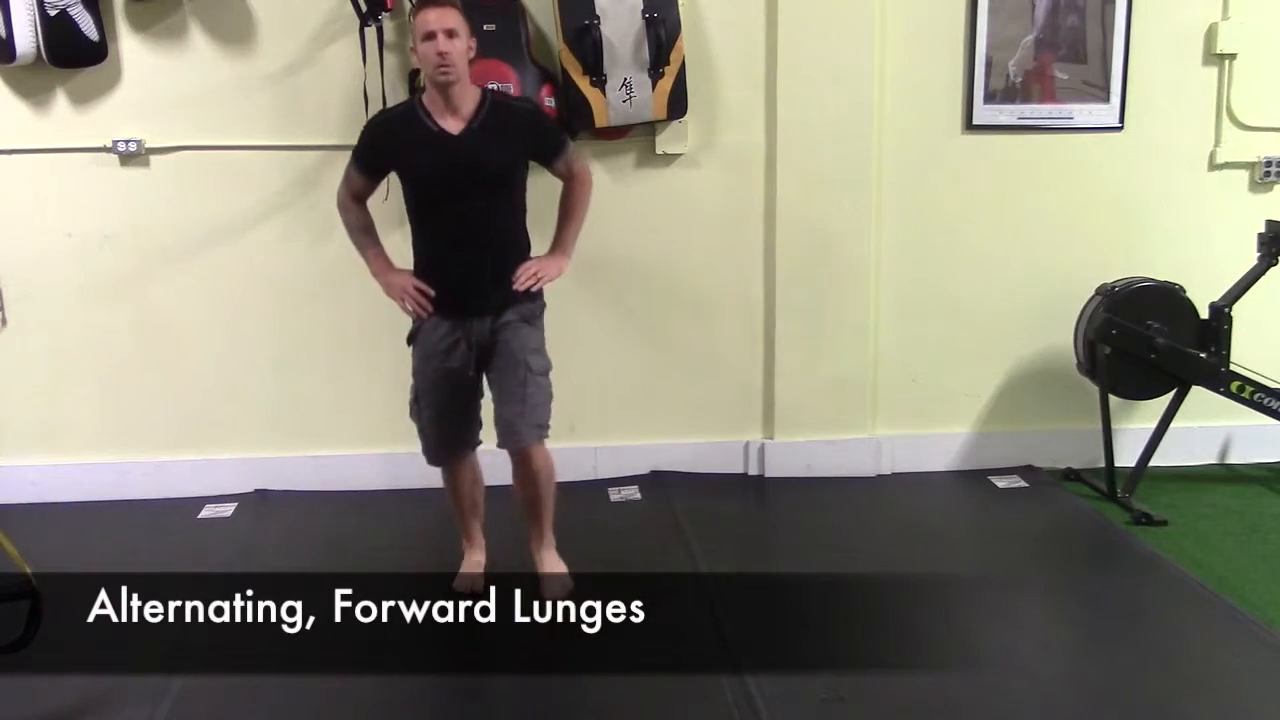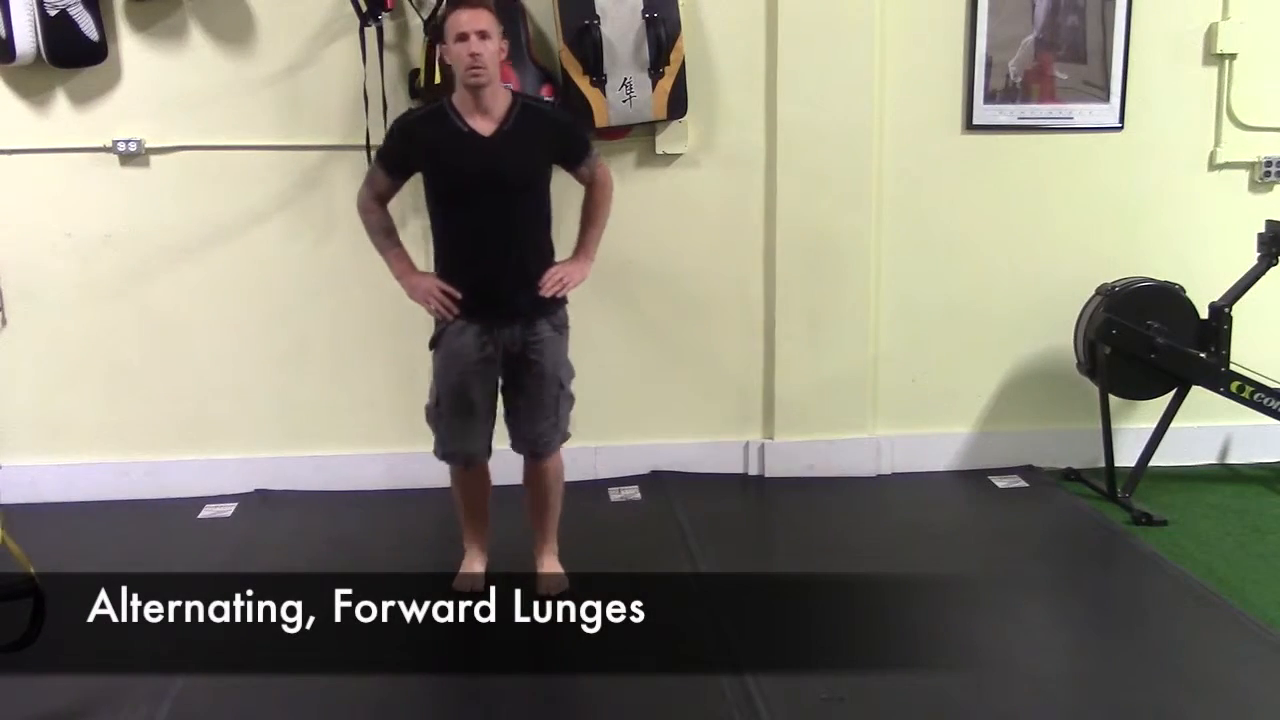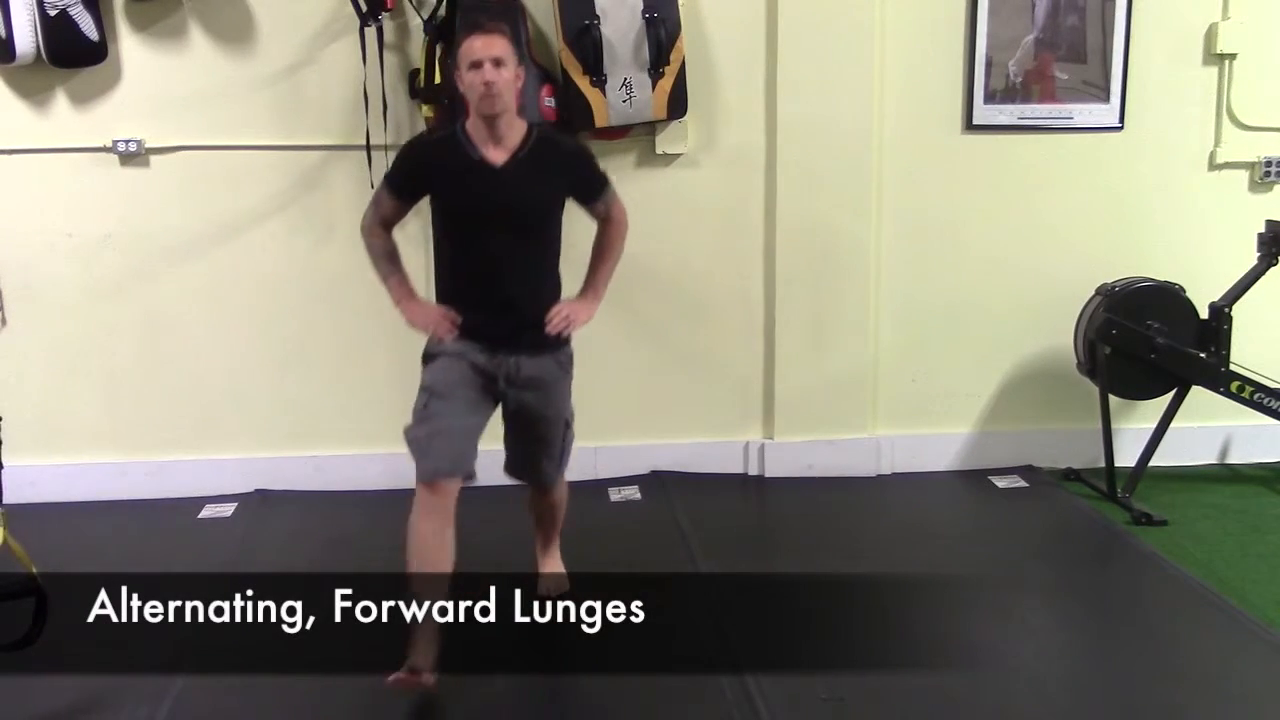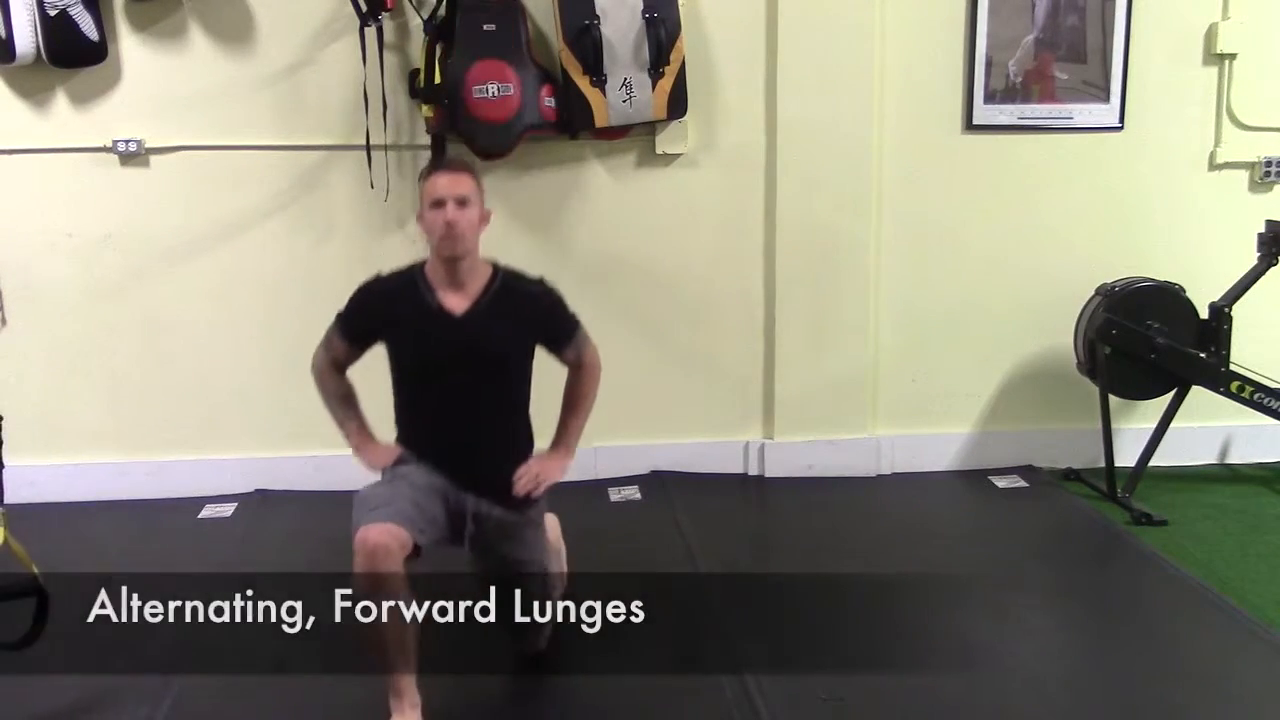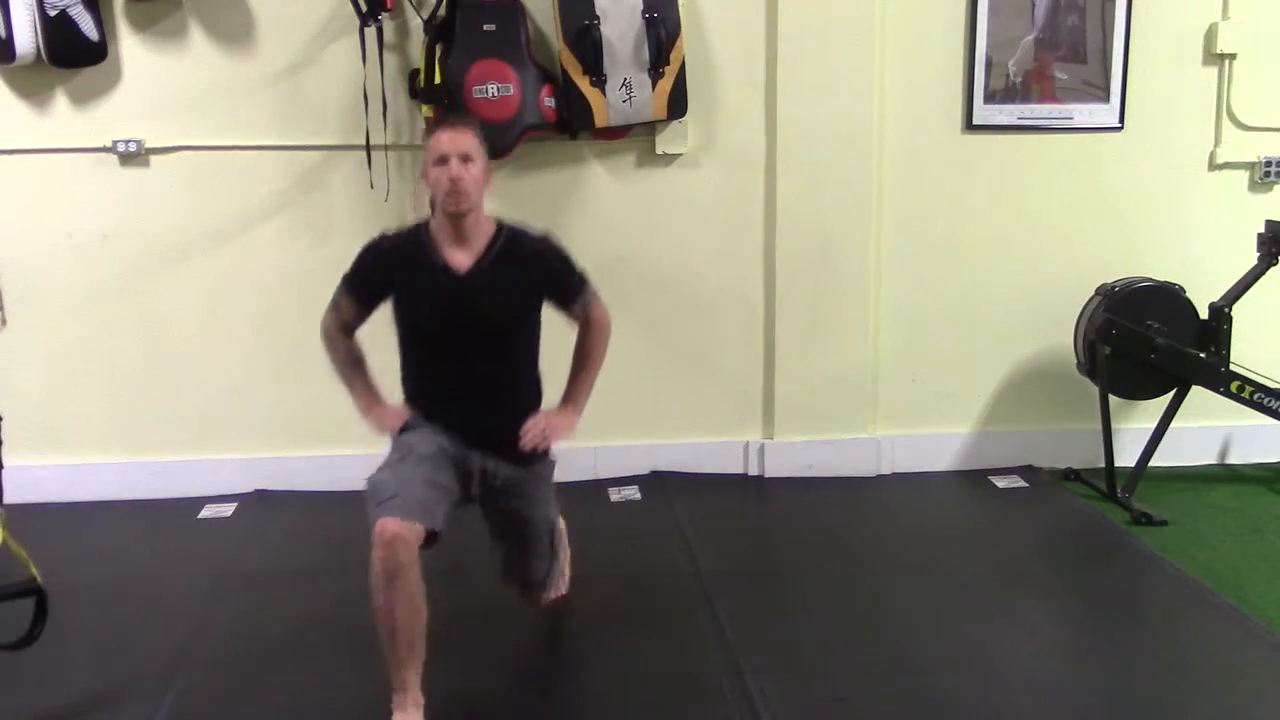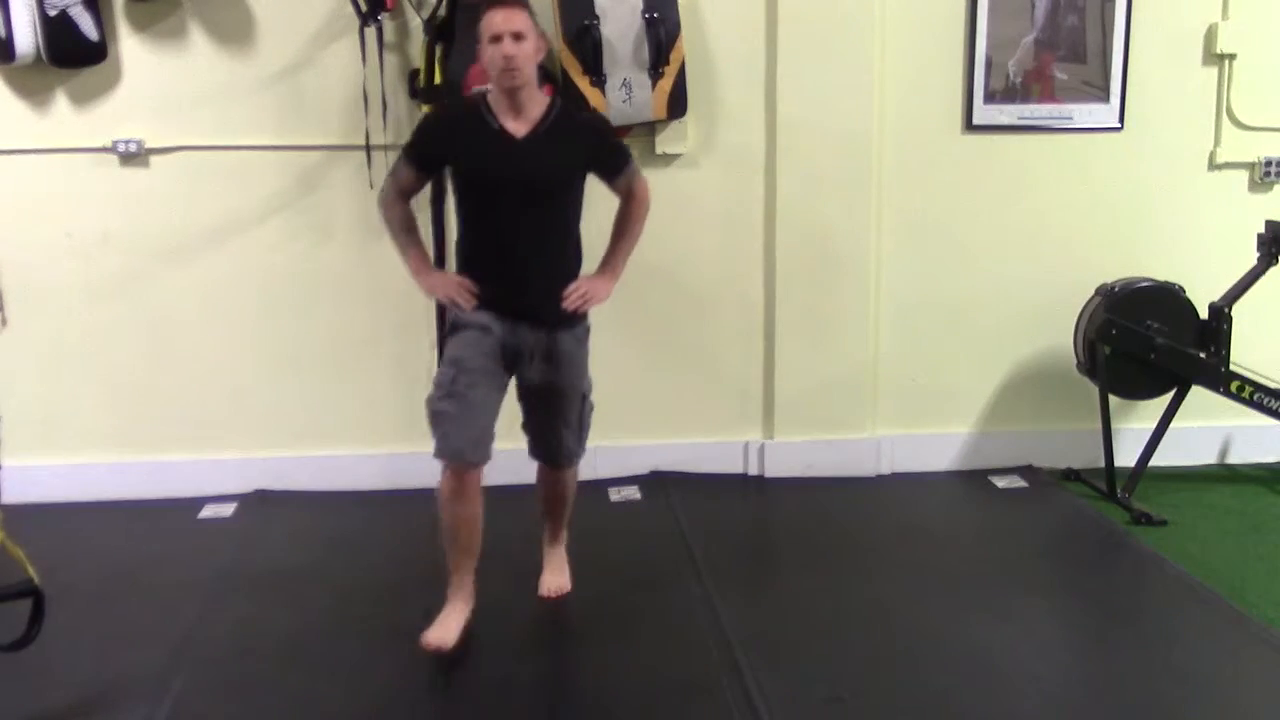
dt=0.4s
person 1, frame 1
left shoulder: (519, 118)
right shoulder: (390, 130)
left elbow: (577, 176)
right elbow: (350, 198)
left wrist: (559, 255)
right wrist: (383, 271)
left hip: (513, 308)
right hip: (439, 315)
left knee: (526, 440)
right knee: (452, 448)
left ankle: (546, 548)
right ankle: (474, 549)
person 1, frame 2
left shoulder: (547, 122)
right shoulder: (419, 130)
left elbow: (599, 182)
right elbow: (371, 199)
left wrist: (582, 260)
right wrist: (407, 274)
left hip: (538, 316)
right hip: (462, 320)
left knee: (541, 447)
right knee: (463, 454)
left ankle: (546, 553)
right ankle: (475, 550)
person 1, frame 3
left shoulder: (560, 154)
right shoulder: (430, 154)
left elbow: (614, 219)
right elbow: (375, 225)
left wrist: (590, 298)
right wrist: (408, 302)
left hip: (540, 347)
right hip: (461, 346)
left knee: (546, 477)
right knee: (436, 482)
left ankle: (549, 550)
right ankle: (426, 645)
person 1, frame 4
left shoulder: (529, 300)
right shoulder: (385, 298)
left elbow: (586, 363)
right elbow: (326, 364)
left wrist: (560, 453)
right wrist: (365, 442)
left hip: (506, 487)
right hip: (423, 471)
left knee: (534, 632)
right knee: (375, 544)
left ankle: (546, 538)
person 1, frame 5
left shoulder: (533, 255)
right shoulder: (392, 255)
left elbow: (596, 322)
right elbow: (335, 326)
left wrist: (569, 410)
right wrist: (373, 402)
left hip: (515, 443)
right hip: (431, 435)
left knee: (533, 574)
right knee: (393, 538)
left ankle: (555, 535)
person 1, frame 6
left shoulder: (582, 128)
right shoulder: (450, 126)
left elbow: (636, 195)
right elbow: (394, 195)
left wrist: (607, 275)
right wrist: (424, 272)
left hip: (558, 320)
right hip: (480, 316)
left knee: (558, 455)
right knee: (460, 460)
left ankle: (555, 548)
right ankle: (459, 592)
